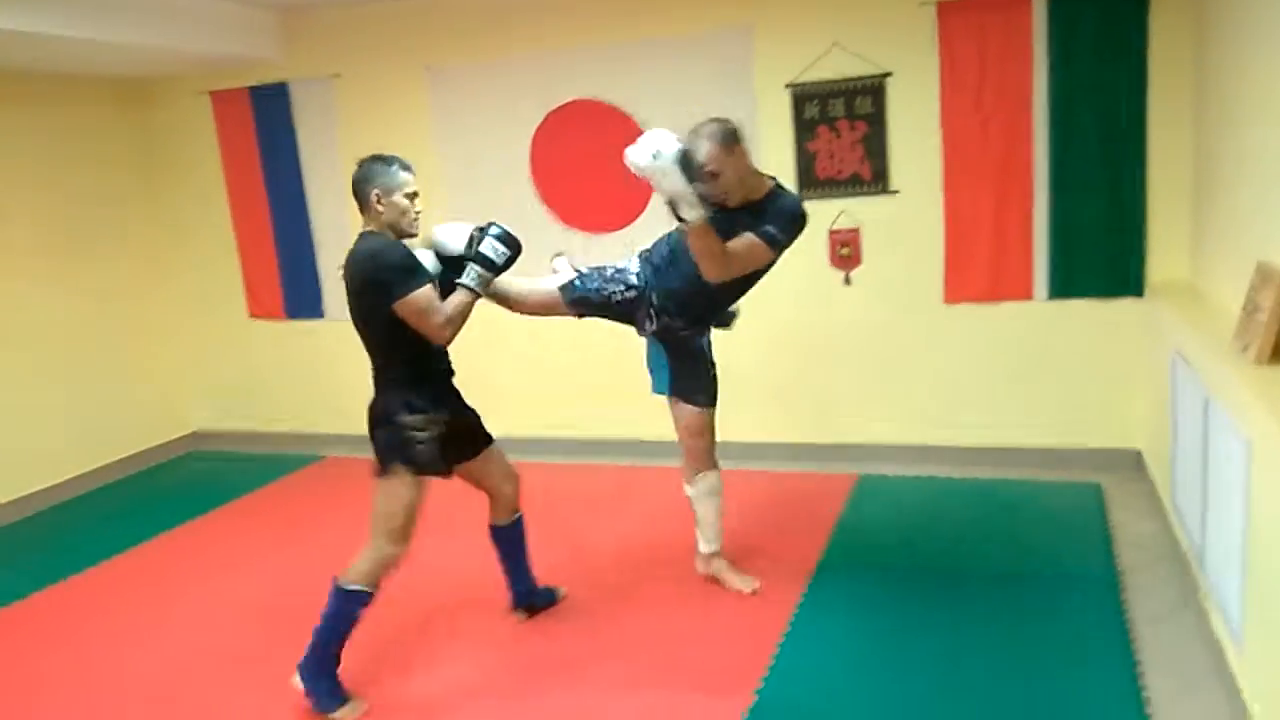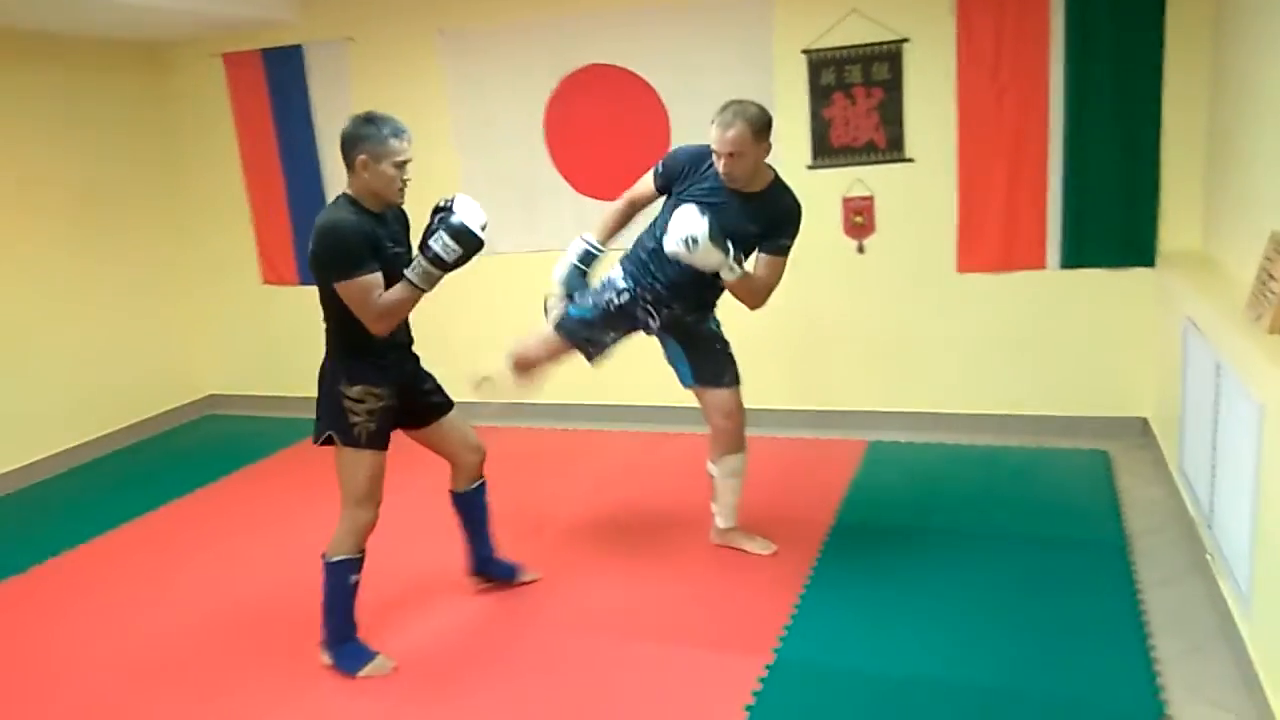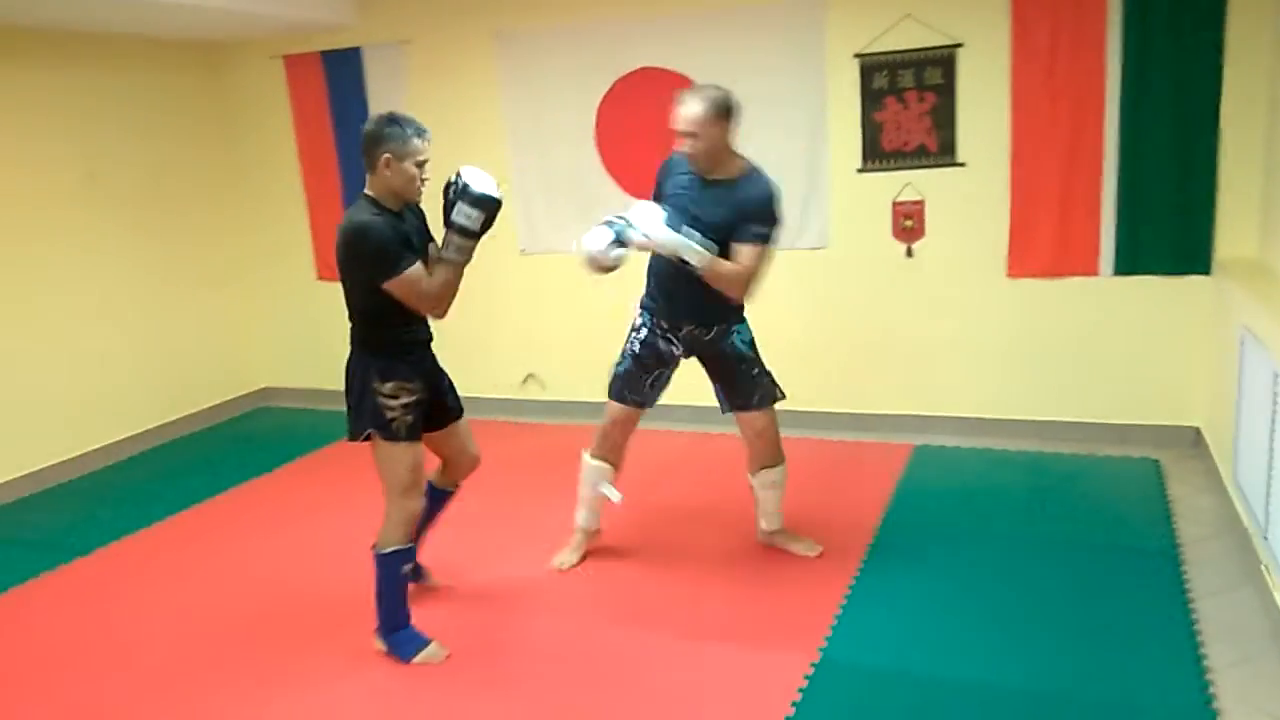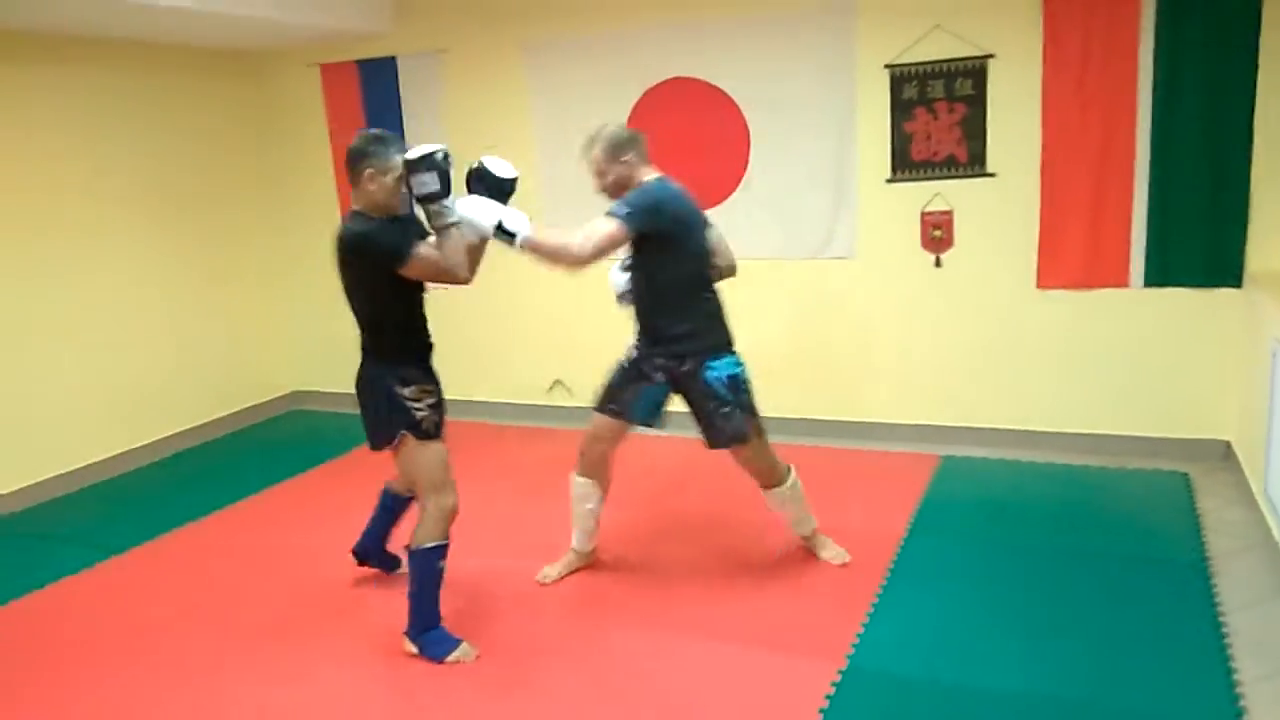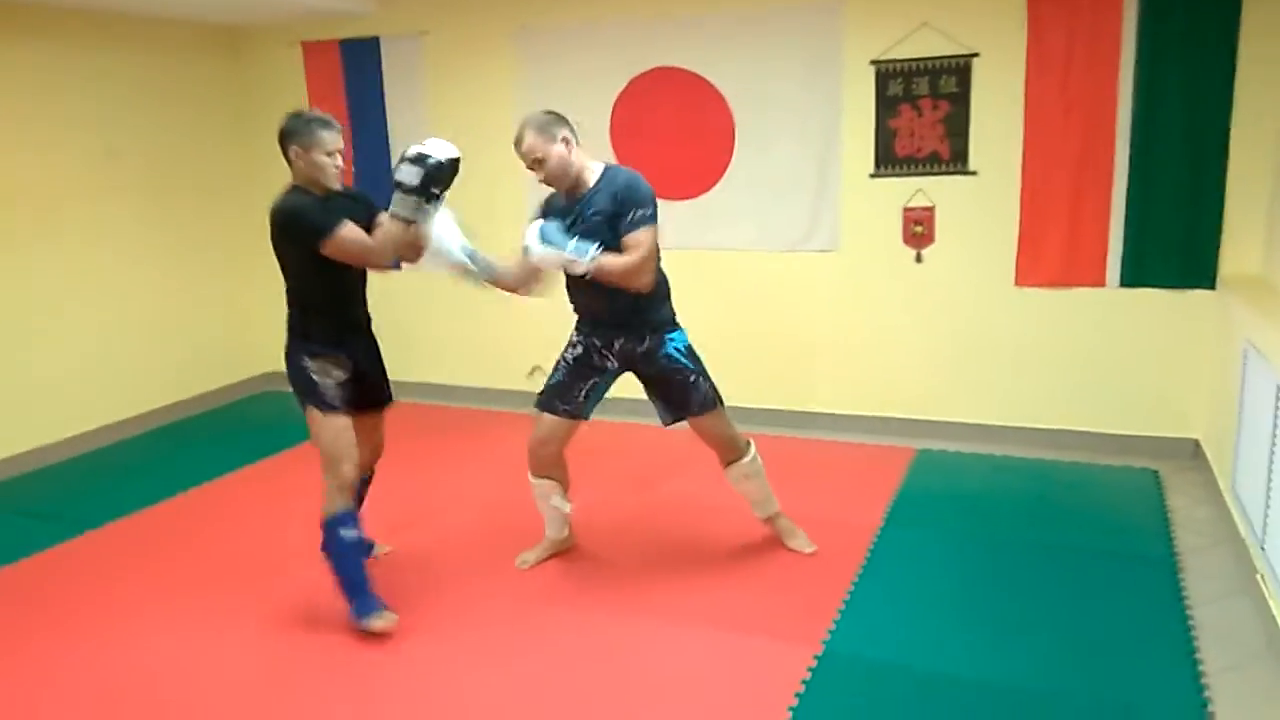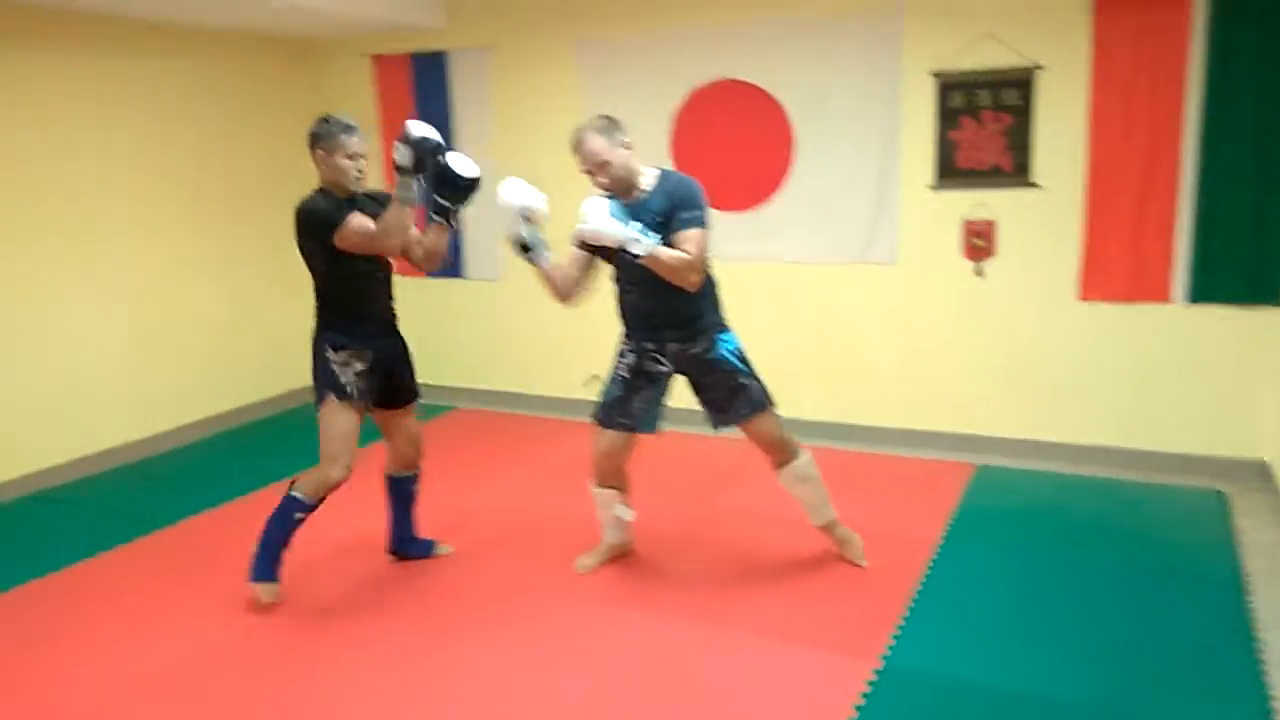
dt=0.2s
person 1, frame 1
left shoulder: (382, 255)
right shoulder: (383, 256)
left elbow: (423, 321)
right elbow: (440, 328)
left wrist: (454, 272)
right wrist: (480, 272)
left hip: (435, 401)
right hip: (408, 412)
left knee: (506, 486)
right knee: (386, 549)
left ankle: (526, 594)
right ankle: (318, 670)
person 1, frame 2
left shoulder: (390, 214)
right shoulder: (340, 229)
right elbow: (379, 318)
left wrist: (437, 252)
right wrist: (433, 264)
left hip: (400, 367)
right hip: (357, 382)
left knee: (469, 454)
right knee: (360, 516)
left ankle: (487, 563)
right ankle: (338, 641)
person 1, frame 3
left shoulder: (406, 212)
right shoulder: (368, 230)
left elbow: (430, 277)
right elbow: (435, 303)
left wrist: (460, 230)
right wrist: (462, 236)
left hip: (418, 363)
right hip: (384, 377)
left knee: (463, 459)
right knee: (405, 505)
left ankle: (406, 558)
right ankle: (393, 630)
person 1, frame 4
left shoulder: (399, 221)
right shoulder: (366, 236)
left elbow: (455, 264)
right elbow: (456, 270)
left wrist: (469, 211)
right wrist: (435, 201)
left hip: (411, 370)
right hip: (394, 379)
left knee: (420, 474)
right knee: (441, 501)
left ankle: (371, 547)
right ankle: (423, 630)
person 1, frame 5
left shoulder: (349, 199)
right shoulder: (294, 211)
left elbow: (408, 250)
right elbow: (378, 255)
left wrist: (427, 195)
right wrist: (407, 196)
left hip: (357, 343)
right hip: (318, 354)
left knee: (368, 453)
right knee: (343, 470)
left ankle: (340, 538)
right ankle: (359, 598)
person 1, frame 6
left shoulder: (375, 202)
right shoulder: (316, 211)
left elbow: (426, 259)
right elbow: (384, 240)
left wrist: (447, 204)
right wrist: (407, 178)
left hip: (385, 340)
right hip: (342, 349)
left knee: (409, 448)
right knee: (335, 470)
left ankle: (403, 538)
right ankle: (265, 562)
person 2, frame 1
left shoulder: (785, 213)
right shoulder: (703, 184)
left elbow: (718, 269)
left wrist: (683, 199)
left hip: (684, 327)
right hip: (639, 283)
left knee: (698, 442)
right knee: (542, 300)
left ankle: (711, 557)
person 2, frame 2
left shoulder: (782, 210)
right shoulder: (689, 161)
left elbow: (756, 296)
right elbow: (629, 202)
left wrist: (720, 262)
right wrist: (583, 252)
left hip: (689, 314)
right hip: (634, 284)
left knee: (729, 420)
right knee: (532, 356)
left ankle: (726, 527)
person 2, frame 3
left shoulder: (756, 193)
right shoulder: (676, 168)
left elbow: (739, 287)
left wrist: (681, 246)
right wrist: (619, 230)
left hip: (719, 329)
right hip: (659, 316)
left knee: (762, 431)
right knee: (612, 427)
left ankle: (772, 528)
right ankle: (584, 530)
person 2, frame 4
left shoulder: (652, 200)
right shoulder: (660, 197)
left elbow: (579, 253)
right elbow: (724, 264)
left wrist: (510, 229)
left hip: (702, 356)
right hip: (653, 349)
left knee: (755, 457)
right knee: (593, 444)
left ankle: (810, 534)
right ankle: (581, 547)
person 2, frame 5
left shoulder: (626, 187)
right shoulder: (554, 208)
left elbow: (642, 272)
right elbow: (524, 281)
left wrist: (572, 256)
left hip: (653, 335)
right hip: (594, 339)
left knee: (721, 435)
right knee: (543, 443)
left ankle: (775, 518)
right ankle: (557, 535)
person 2, frame 6
left shoulder: (679, 191)
right shoulder: (599, 214)
left elbow: (691, 274)
right elbow: (566, 290)
left wrist: (630, 239)
right wrist: (529, 242)
left hip: (703, 338)
right hip: (643, 346)
left knee: (773, 438)
right knee: (606, 454)
left ankle: (832, 526)
right ankle: (615, 540)
